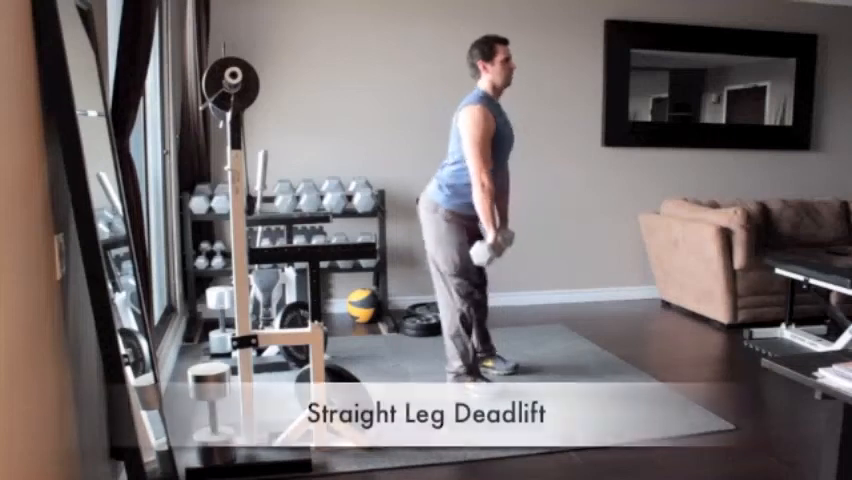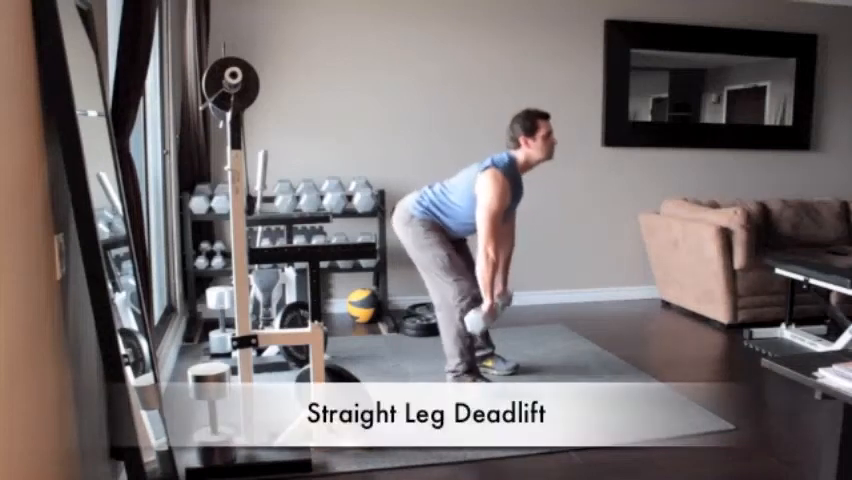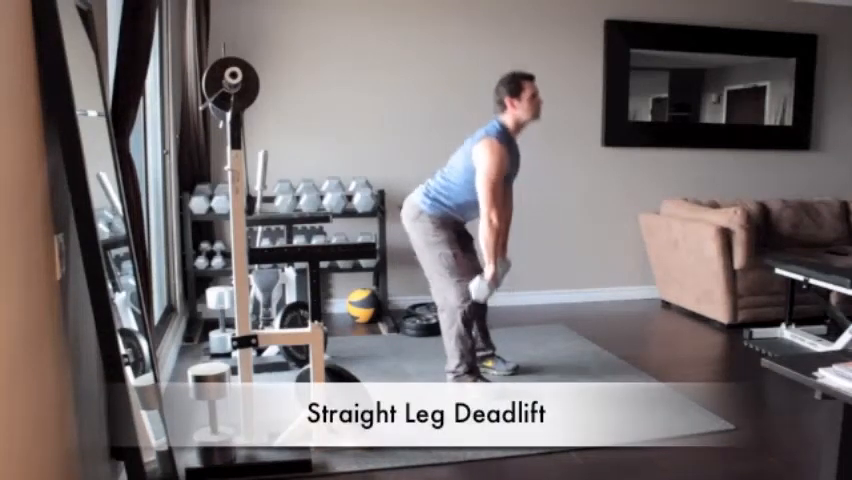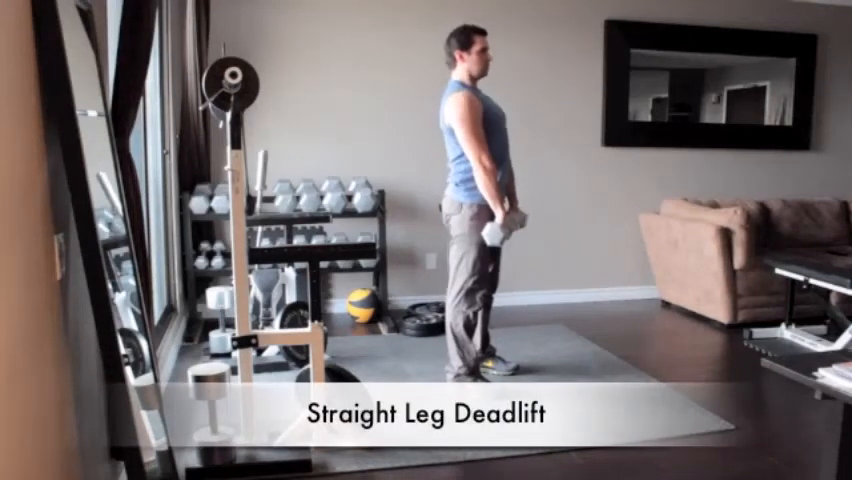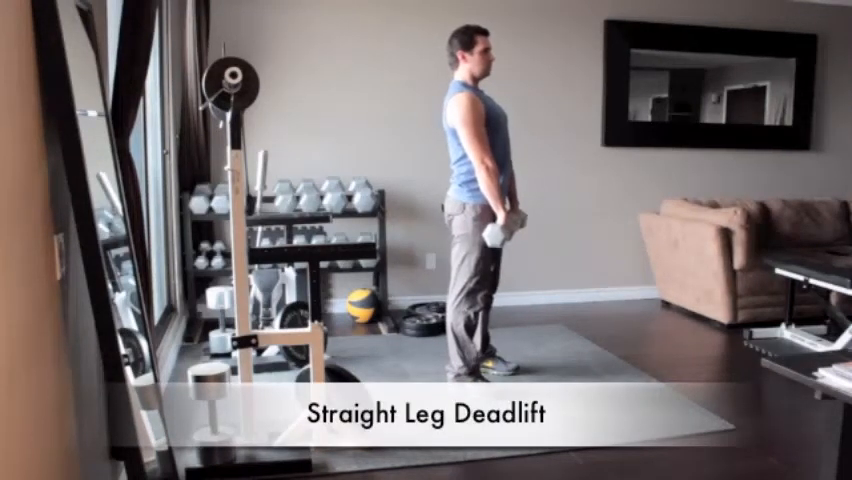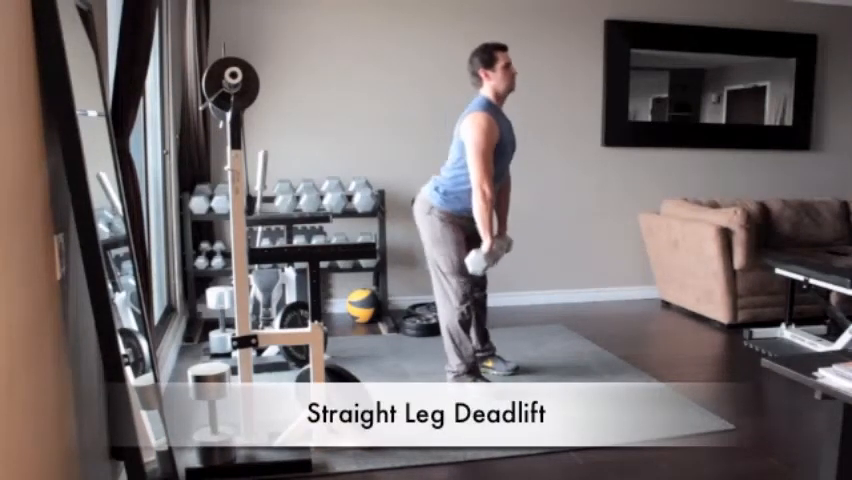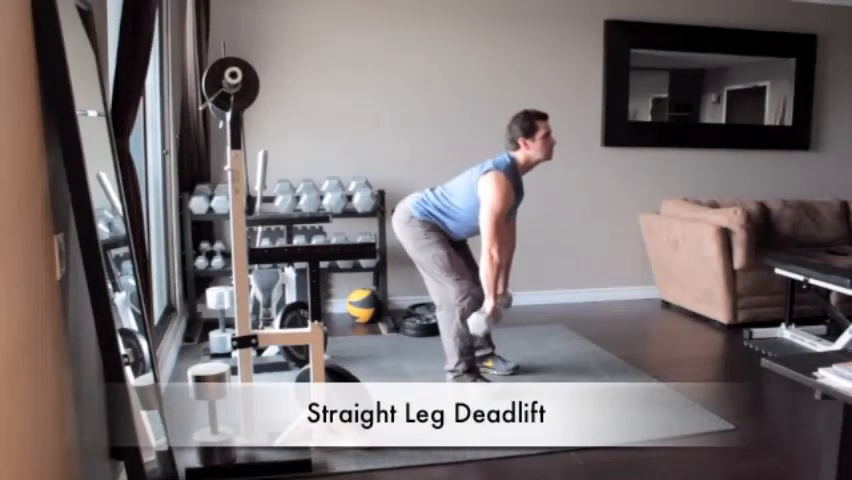
dt=0.7s
person 1, frame 1
left shoulder: (494, 108)
right shoulder: (477, 111)
left elbow: (500, 172)
right elbow: (480, 180)
left wrist: (503, 222)
right wrist: (491, 230)
left hip: (465, 211)
right hip: (444, 210)
left knee: (475, 286)
right knee: (457, 290)
left ankle: (482, 354)
right ankle: (461, 373)
person 1, frame 2
left shoulder: (513, 176)
right shoulder: (497, 180)
left elbow: (505, 236)
right elbow: (487, 249)
left wrist: (501, 285)
right wrist: (488, 299)
left hip: (439, 223)
right hip: (416, 220)
left knee: (473, 286)
right knee: (457, 293)
left ankle: (482, 354)
right ankle: (461, 374)
person 1, frame 3
left shoulder: (508, 142)
right shoulder: (493, 146)
left elbow: (504, 203)
right elbow: (489, 215)
left wrist: (501, 254)
right wrist: (491, 264)
left hip: (447, 217)
right hip: (426, 216)
right knee: (458, 293)
left ankle: (482, 355)
right ankle: (462, 375)
person 1, frame 4
left shoulder: (475, 96)
right shoulder: (460, 99)
left elbow: (500, 158)
right elbow: (480, 162)
left wrist: (513, 203)
right wrist: (499, 210)
left hip: (484, 205)
right hip: (470, 206)
left knee: (484, 287)
right knee: (465, 291)
left ankle: (482, 353)
right ankle: (462, 372)
person 1, frame 5
left shoulder: (477, 96)
right shoulder: (463, 99)
left elbow: (502, 159)
right elbow: (483, 164)
left wrist: (513, 204)
right wrist: (501, 211)
left hip: (486, 204)
right hip: (473, 207)
left knee: (484, 287)
right knee: (467, 291)
left ankle: (482, 353)
right ankle: (462, 372)
person 1, frame 6
left shoulder: (499, 117)
right shoulder: (481, 119)
left elbow: (502, 179)
right elbow: (481, 188)
left wrist: (502, 230)
right wrist: (487, 238)
left hip: (460, 213)
right hip: (438, 212)
left knee: (475, 285)
right knee: (457, 292)
left ankle: (482, 354)
right ankle: (462, 373)
person 1, frame 7
left shoulder: (513, 175)
right shoulder: (499, 181)
left elbow: (508, 235)
right elbow: (491, 250)
left wrist: (502, 286)
right wrist: (491, 299)
left hip: (439, 225)
right hip: (416, 222)
left knee: (473, 286)
right knee: (458, 293)
left ankle: (482, 355)
right ankle: (461, 374)
